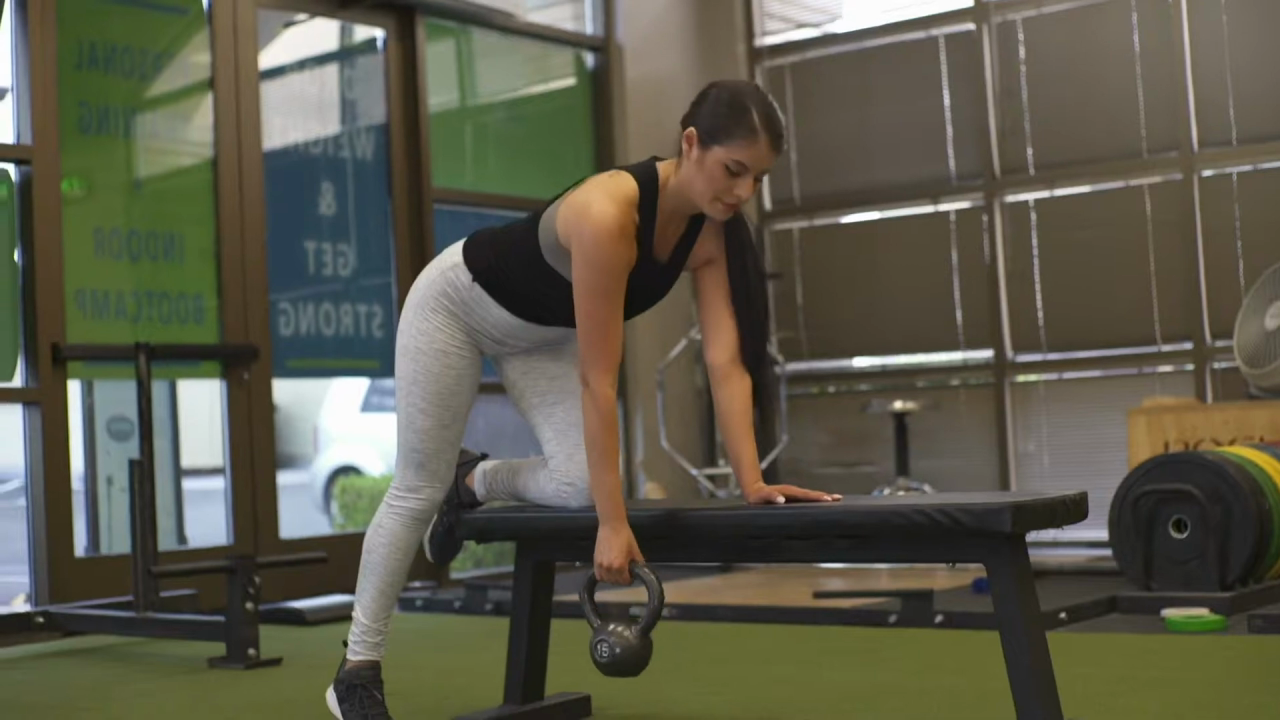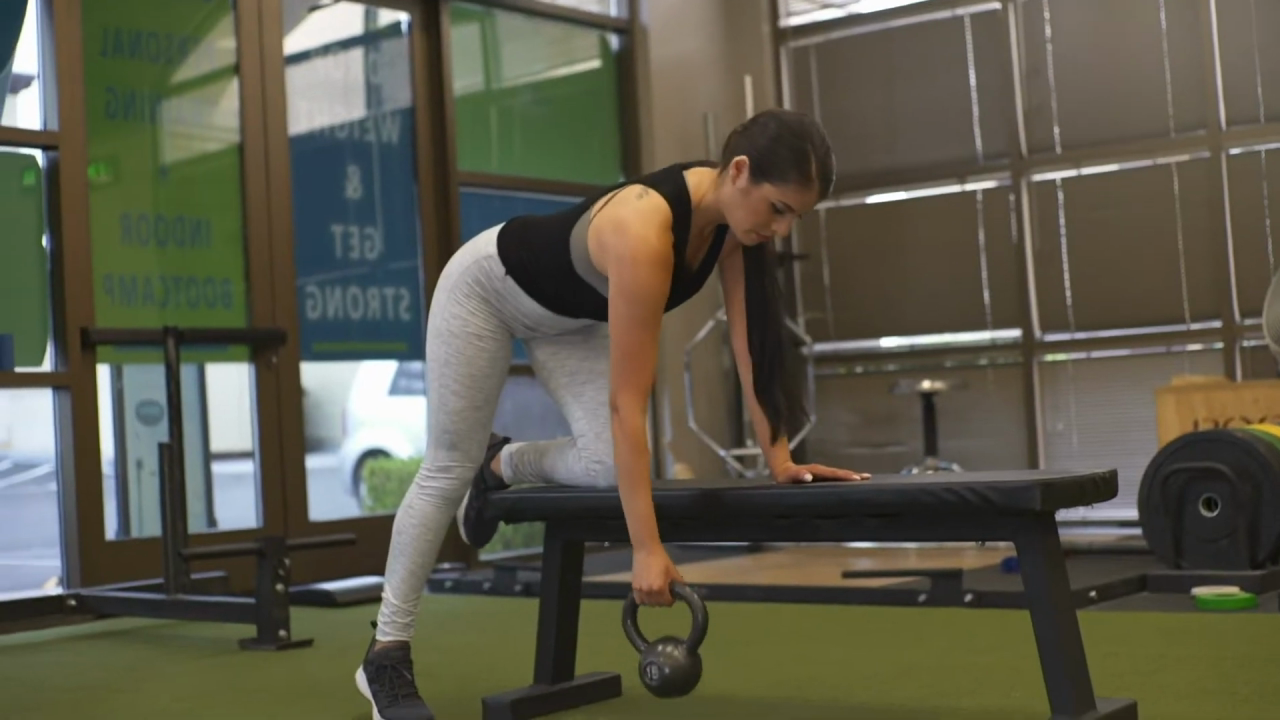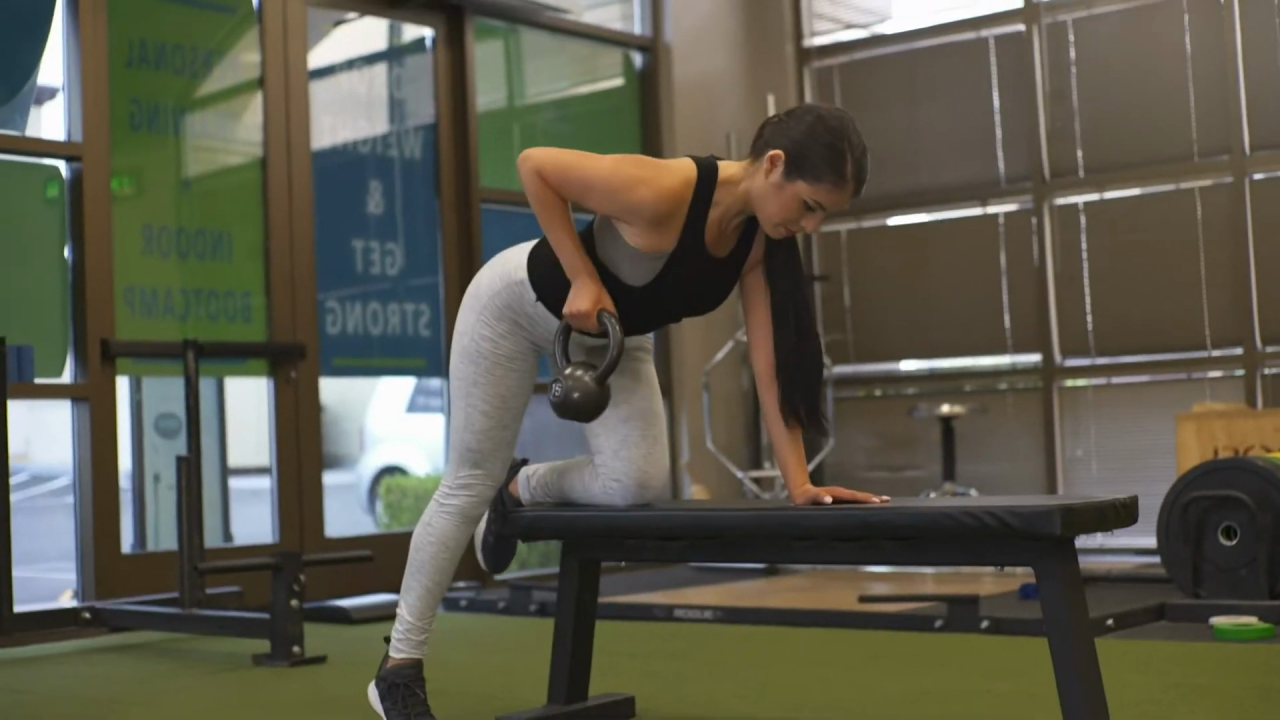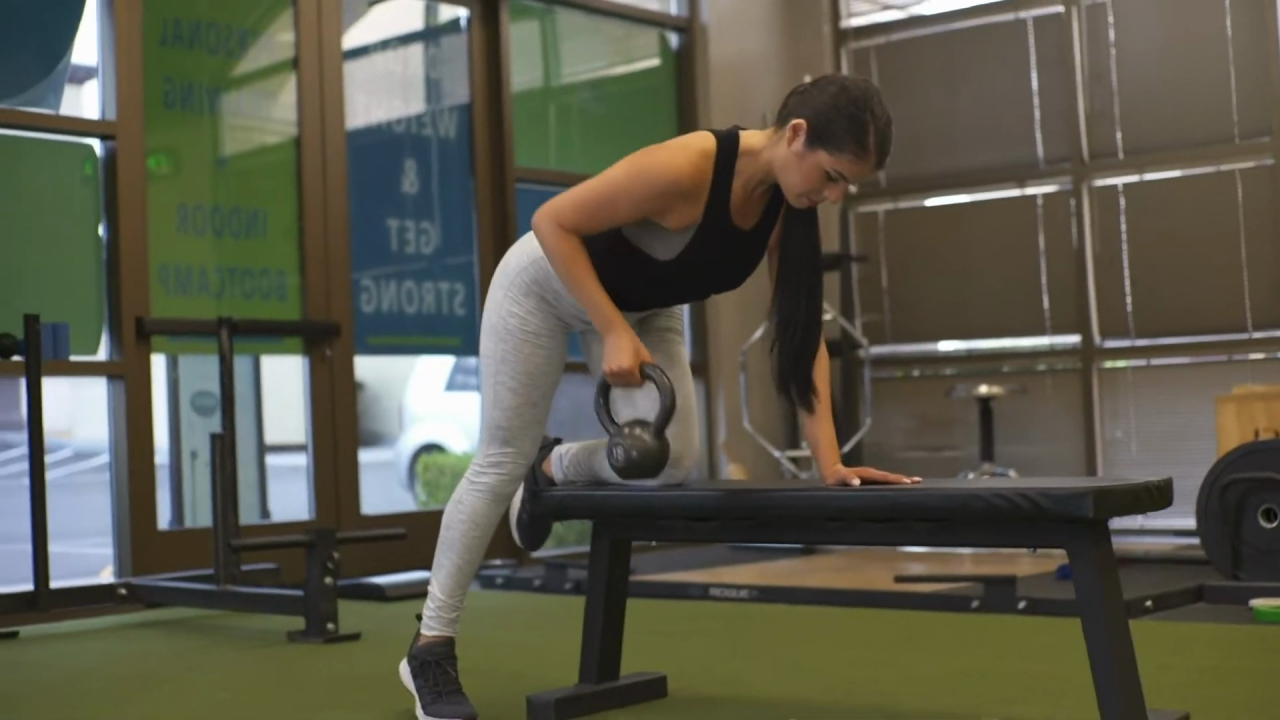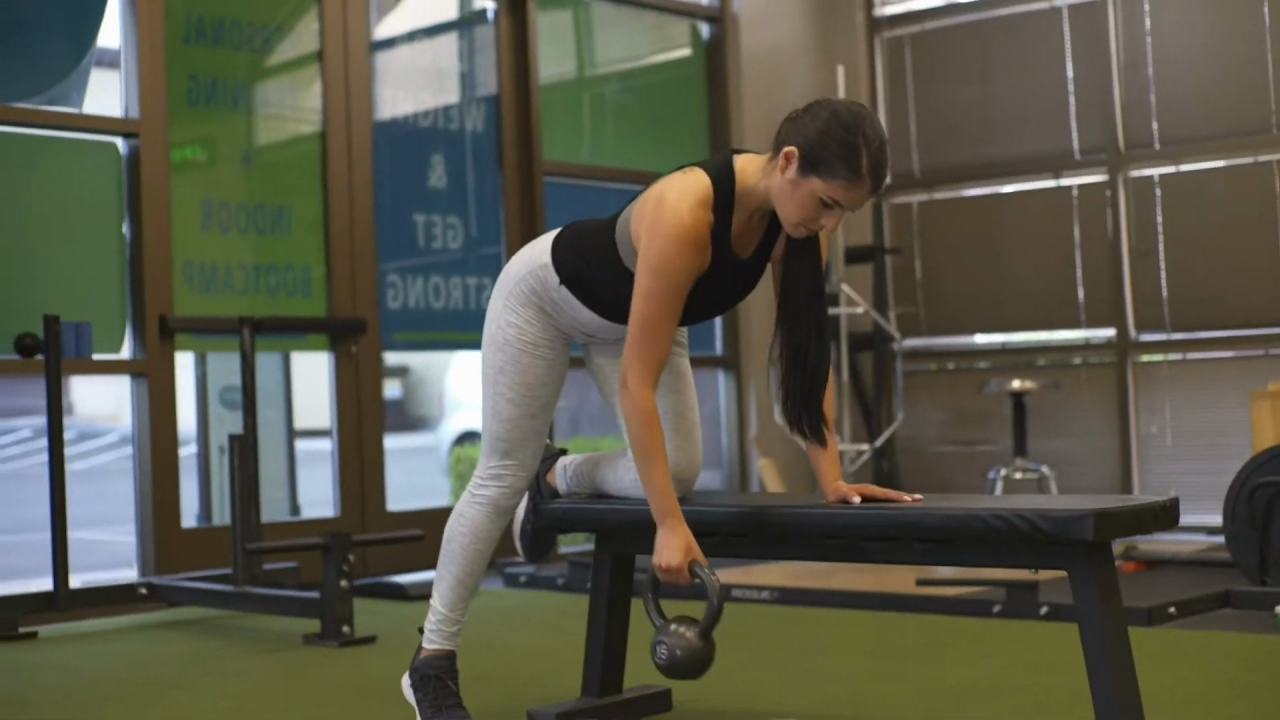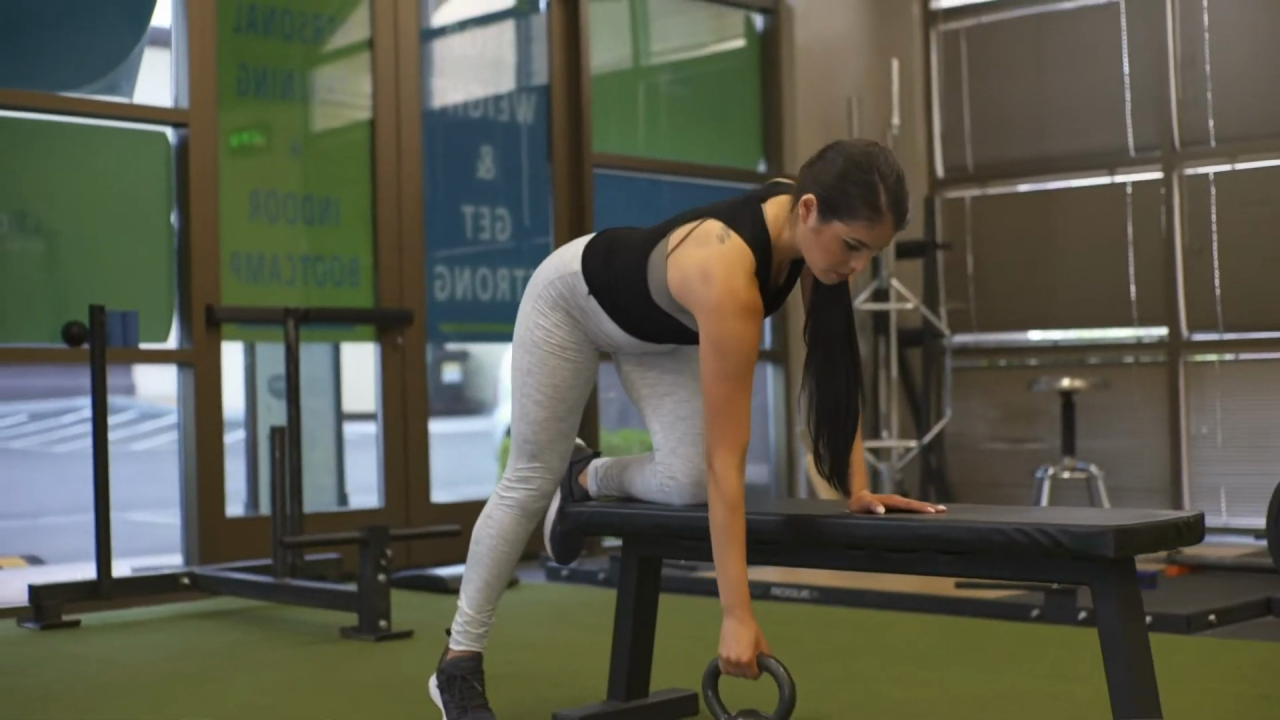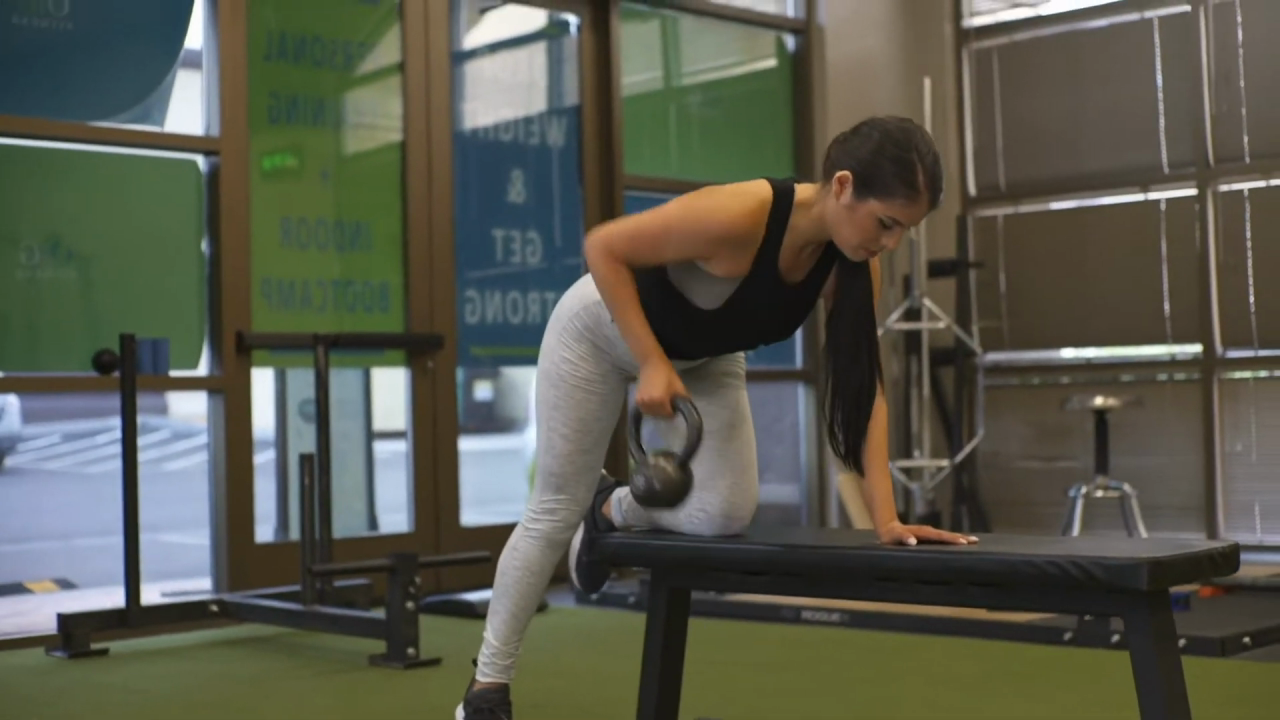
dt=0.7s
person 1, frame 1
left shoulder: (715, 230)
right shoulder: (608, 213)
left elbow: (726, 359)
right elbow: (598, 379)
left wrist: (751, 480)
right wrist: (613, 523)
left hip: (543, 330)
right hip: (458, 304)
left knee: (584, 485)
right knee: (419, 489)
left ankle: (475, 482)
right ankle: (357, 669)
person 1, frame 2
left shoulder: (735, 219)
right shoulder: (644, 233)
left elbow: (756, 347)
right elbow: (624, 403)
left wrist: (780, 460)
right wrist: (647, 547)
left hip: (574, 314)
right hip: (488, 287)
left knee: (619, 467)
right knee: (448, 469)
left ankle: (502, 465)
right ankle: (386, 653)
person 1, frame 3
left shoulder: (763, 232)
right shoulder: (663, 189)
left elbow: (774, 357)
right elbow: (533, 167)
left wrist: (800, 482)
right wrist: (583, 279)
left hip: (615, 326)
right hip: (518, 303)
left knee: (639, 485)
right knee: (471, 484)
left ankle: (523, 489)
right ankle: (398, 669)
person 1, frame 4
left shoulder: (789, 200)
right shoulder: (685, 166)
left elbow: (800, 331)
right elbow: (551, 220)
left wrist: (829, 461)
right wrist: (612, 333)
left hip: (645, 304)
right hip: (546, 279)
left knee: (671, 461)
right knee: (501, 462)
left ankle: (555, 466)
right ankle: (430, 647)
person 1, frame 5
left shoulder: (795, 212)
right shoulder: (685, 214)
left elbow: (805, 347)
right elbow: (636, 383)
left wrist: (831, 479)
right wrist: (669, 526)
left hip: (632, 313)
right hip: (546, 294)
left knee: (675, 473)
right knee: (502, 478)
left ankle: (558, 477)
right ankle: (431, 661)
person 1, frame 6
left shoulder: (814, 228)
right shoulder: (725, 275)
left elbow: (835, 365)
right elbow: (726, 459)
left wrist: (857, 489)
right wrist: (737, 615)
left hip: (664, 328)
right hip: (575, 299)
left knee: (689, 484)
right knee: (530, 482)
left ankle: (587, 478)
right ankle: (458, 663)
person 1, frame 7
left shoulder: (853, 253)
right shoulder: (737, 216)
left elbow: (862, 385)
right elbow: (602, 247)
left wrist: (886, 518)
right wrist: (652, 365)
left hip: (702, 354)
right hip: (601, 329)
left knee: (727, 514)
right knee: (555, 515)
left ankle: (613, 510)
